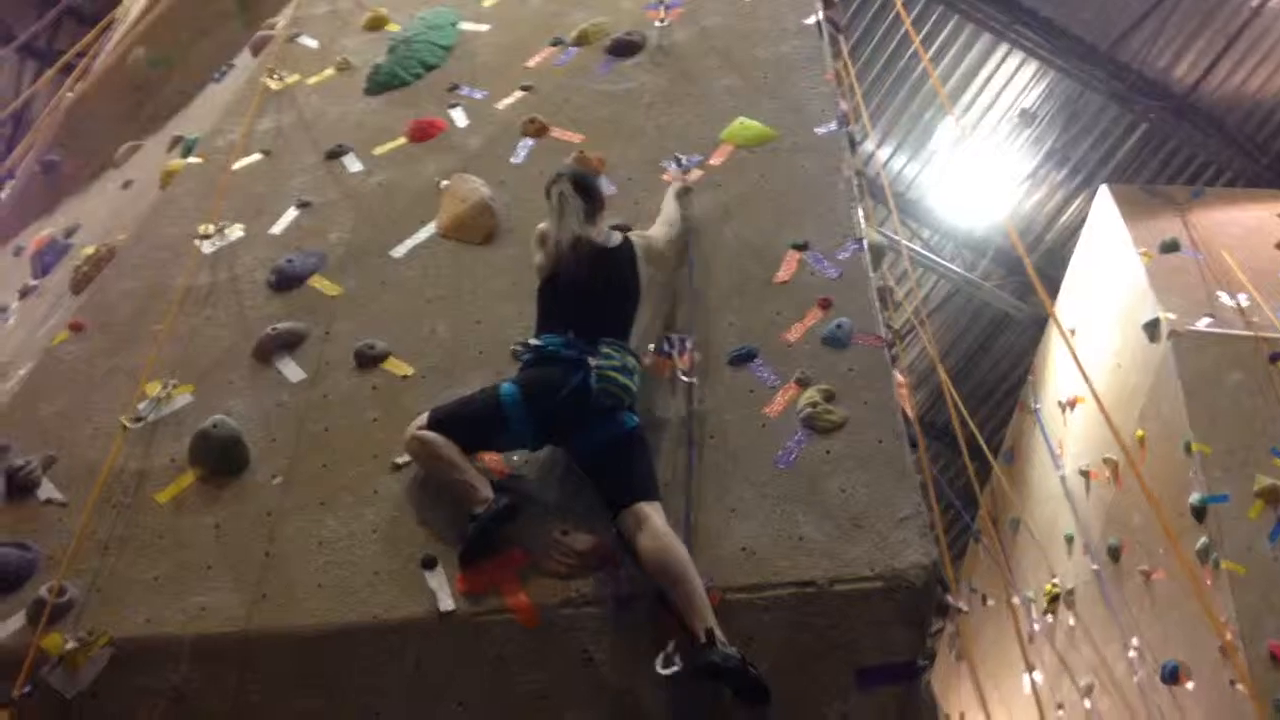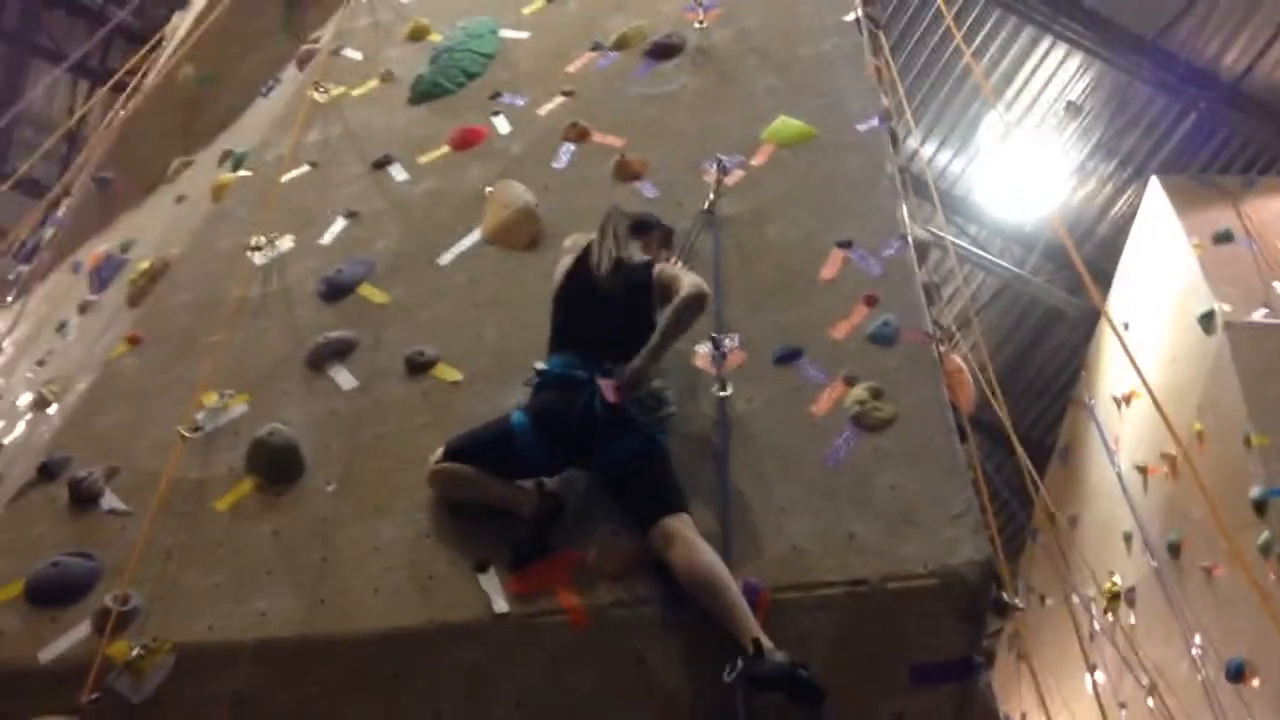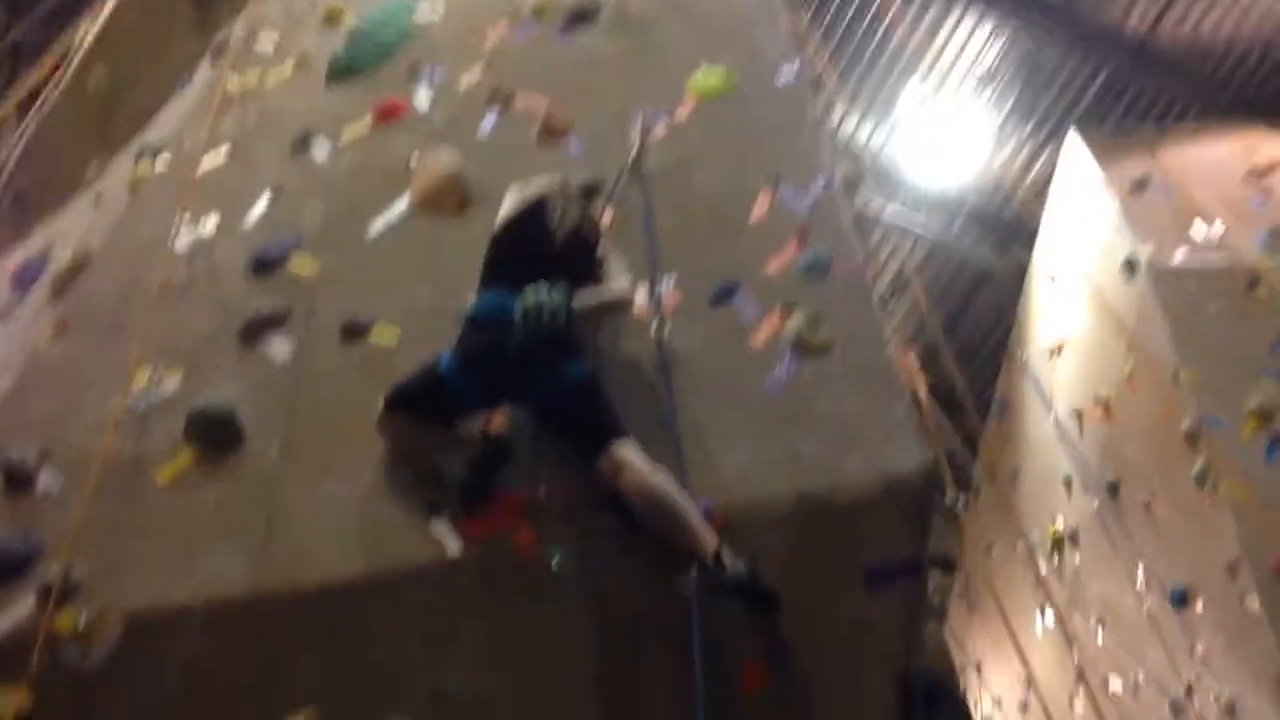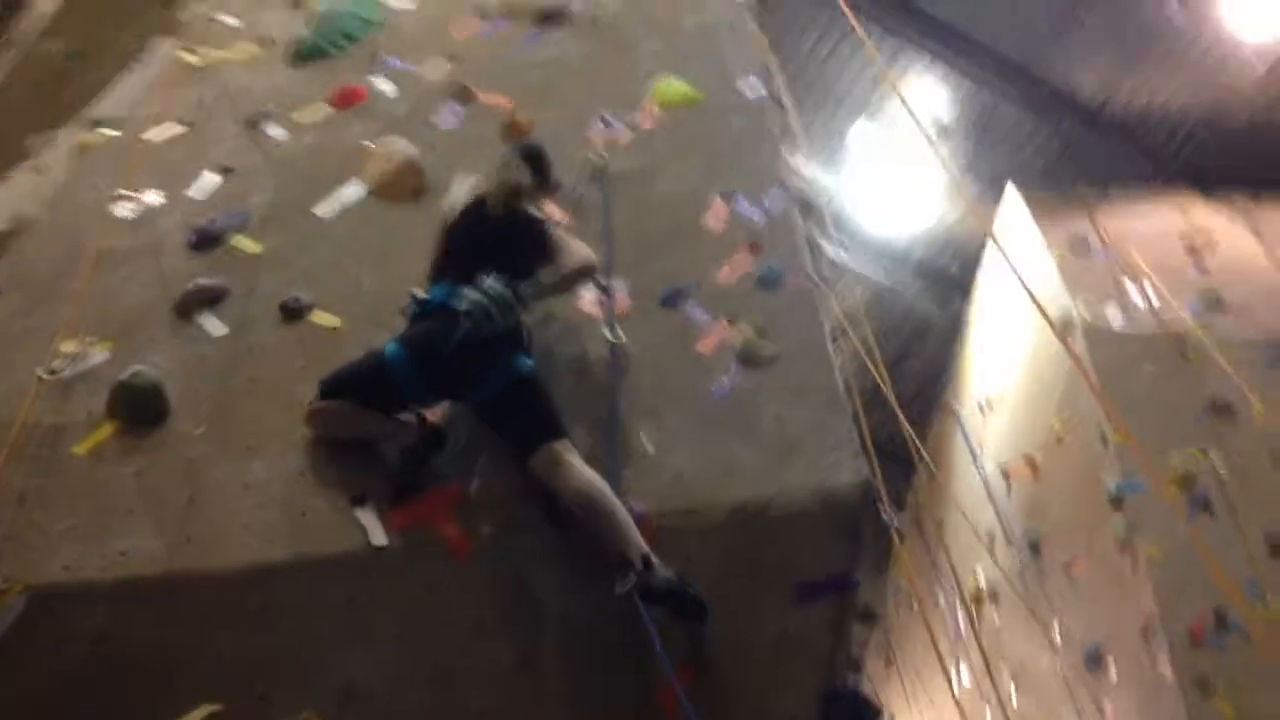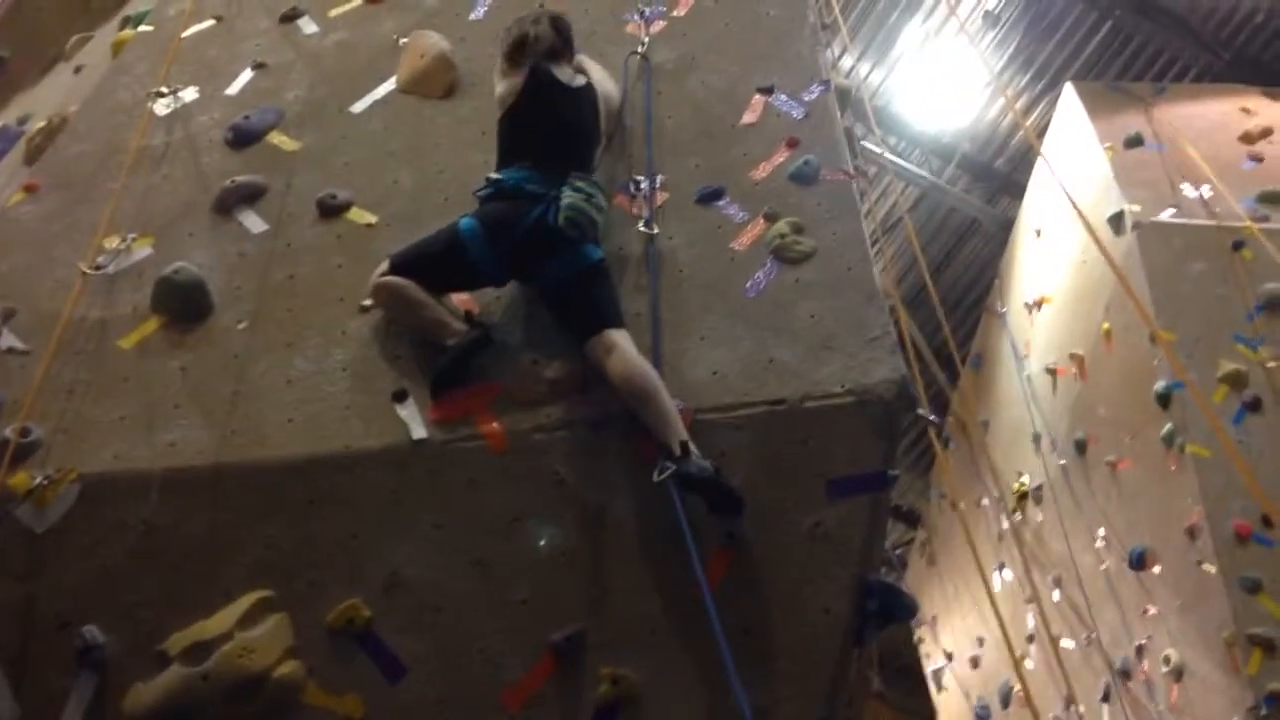
dt=1s
person 1, frame 1
left shoulder: (547, 239)
right shoulder: (640, 248)
right elbow: (670, 222)
right wrist: (675, 190)
left hip: (546, 384)
right hip: (609, 399)
left knee: (421, 434)
right knee: (646, 520)
left ankle: (486, 501)
right ankle: (712, 643)
person 1, frame 2
left shoulder: (574, 255)
right shoulder: (656, 274)
right elbow: (696, 292)
right wrist: (646, 362)
left hip: (556, 408)
right hip: (620, 418)
left knee: (442, 470)
right knee: (677, 534)
left ankle: (531, 503)
right ankle: (761, 651)
person 1, frame 3
left shoulder: (518, 209)
right shoulder: (590, 243)
left wrist: (554, 190)
right wrist: (567, 304)
left hip: (486, 344)
right hip: (552, 352)
left knee: (392, 422)
right knee: (621, 460)
left ankle: (482, 446)
right ankle: (719, 562)
person 1, frame 4
left shoulder: (471, 202)
right shoulder: (543, 232)
right elbow: (586, 263)
right wrist: (521, 294)
left hip: (432, 337)
right hip: (495, 348)
left knee: (321, 411)
right knee: (559, 459)
left ankle: (415, 433)
right ankle: (648, 568)
person 1, frame 5
left shoulder: (513, 76)
right shoulder: (600, 94)
left wrist: (531, 39)
right wrist: (579, 58)
left hip: (507, 218)
right hip: (570, 232)
left knee: (386, 282)
right knee: (613, 345)
left ankle: (460, 336)
right ankle: (686, 456)
